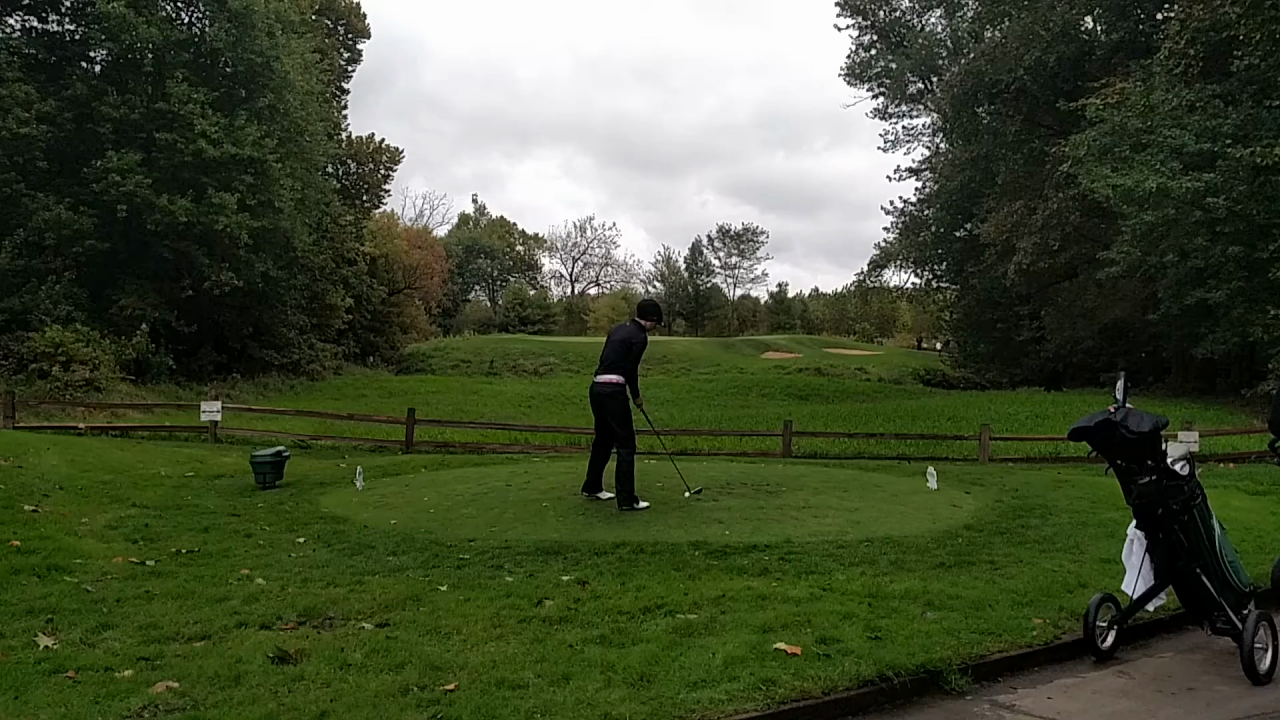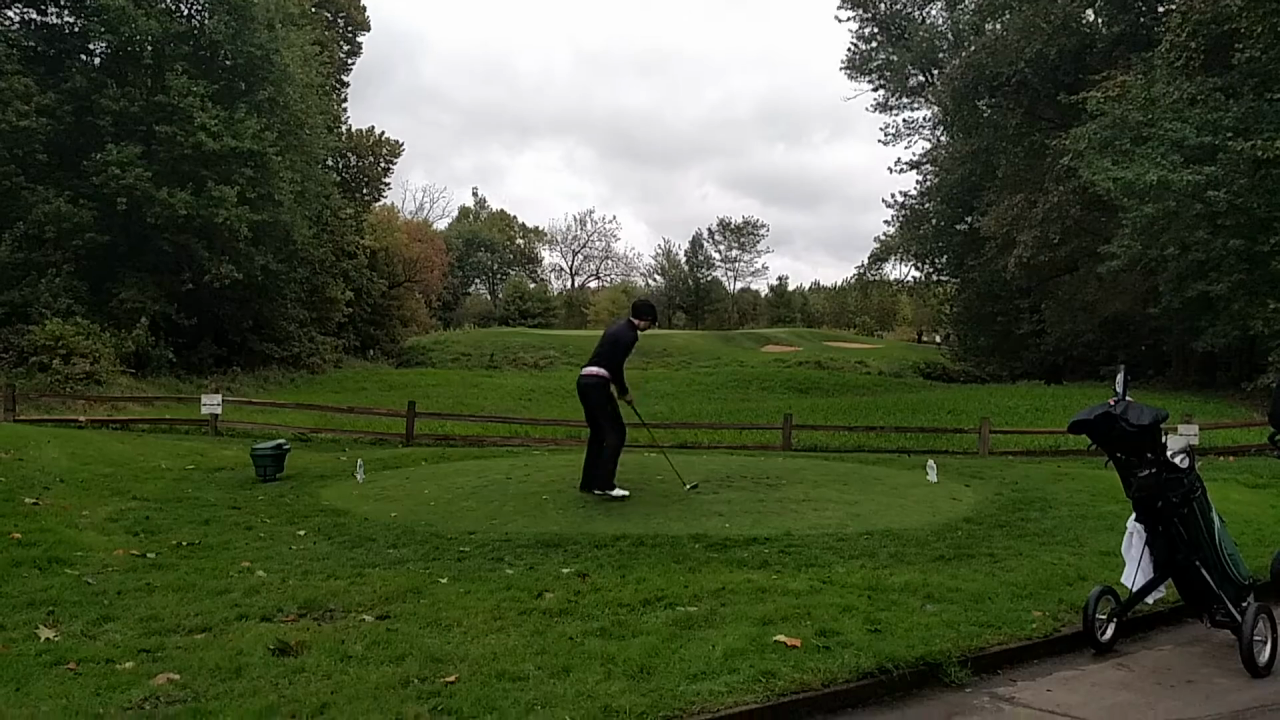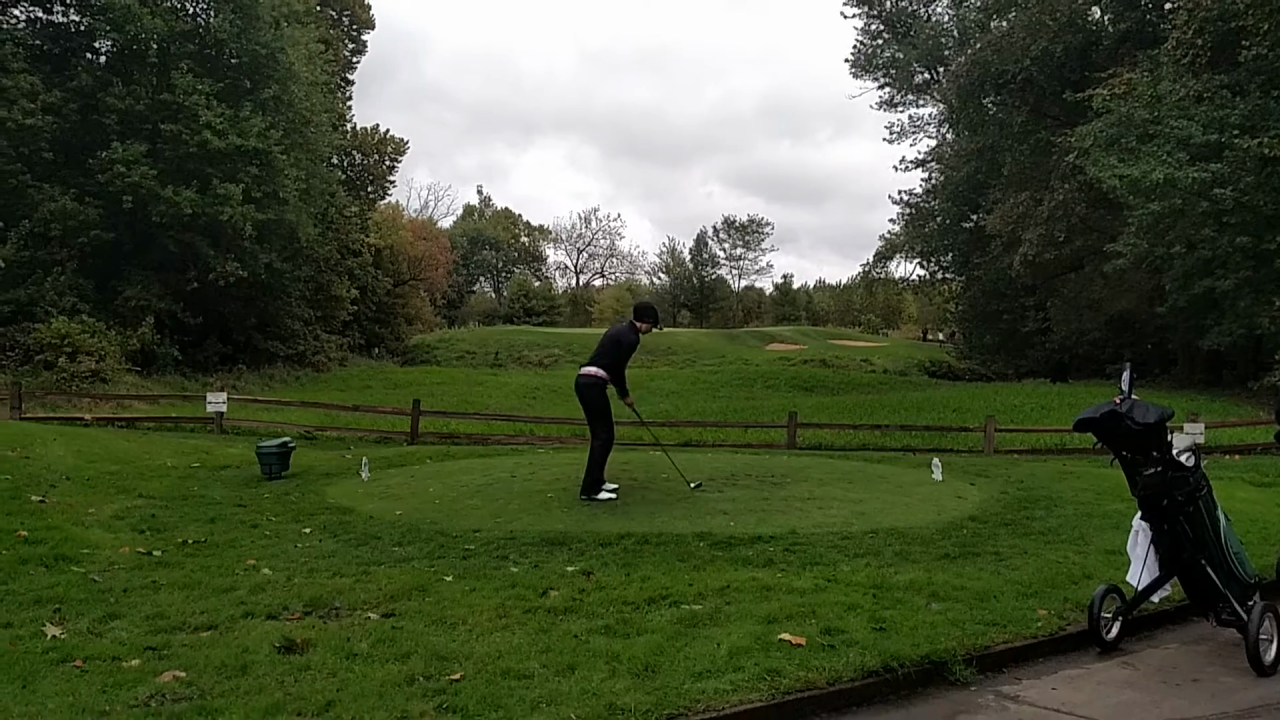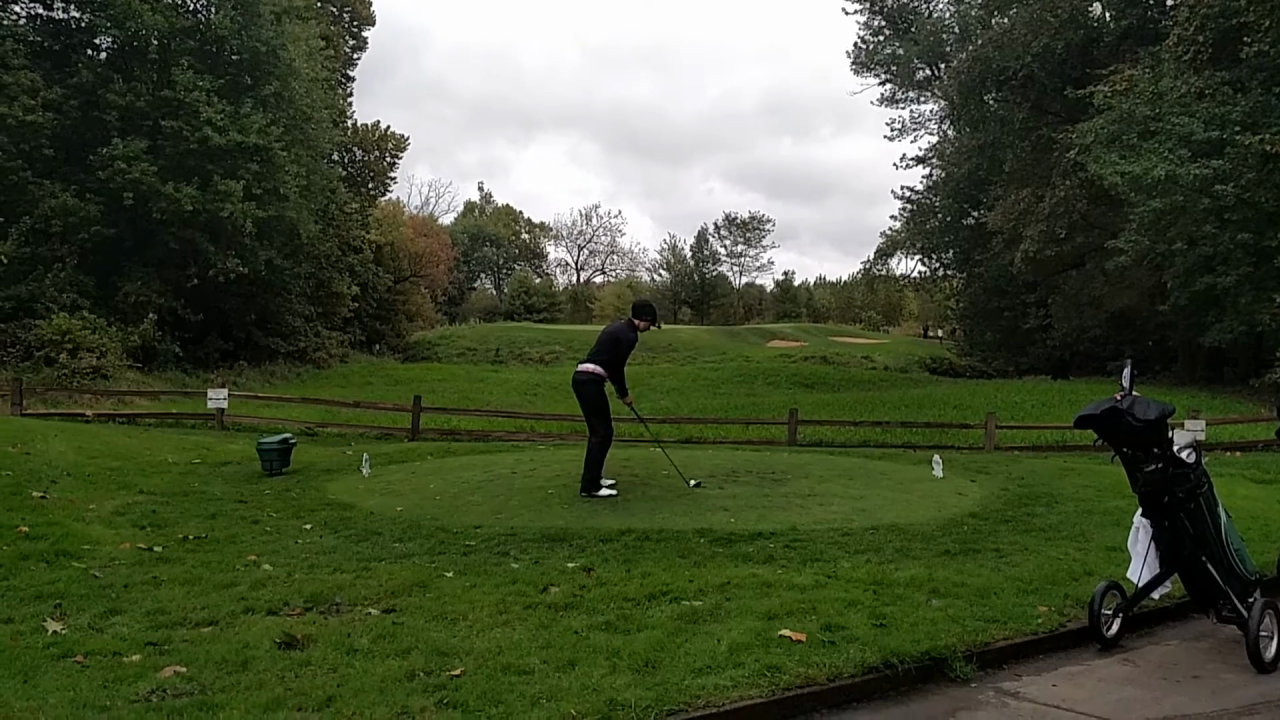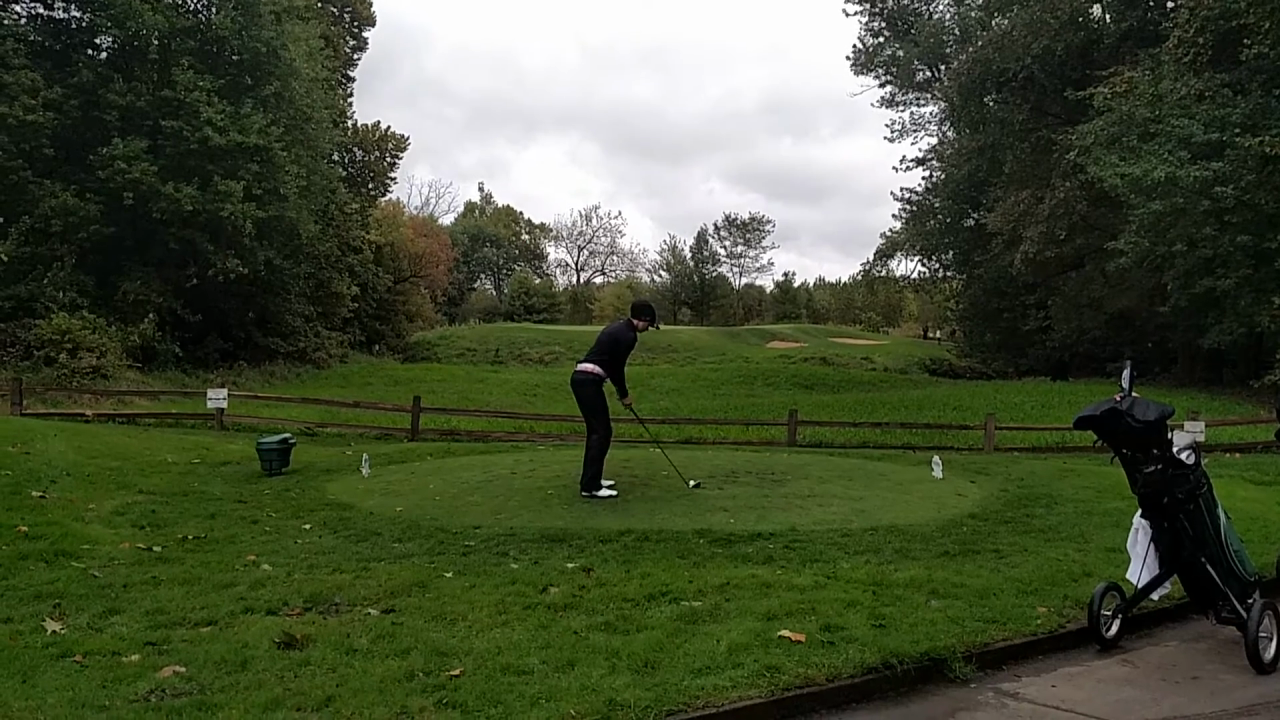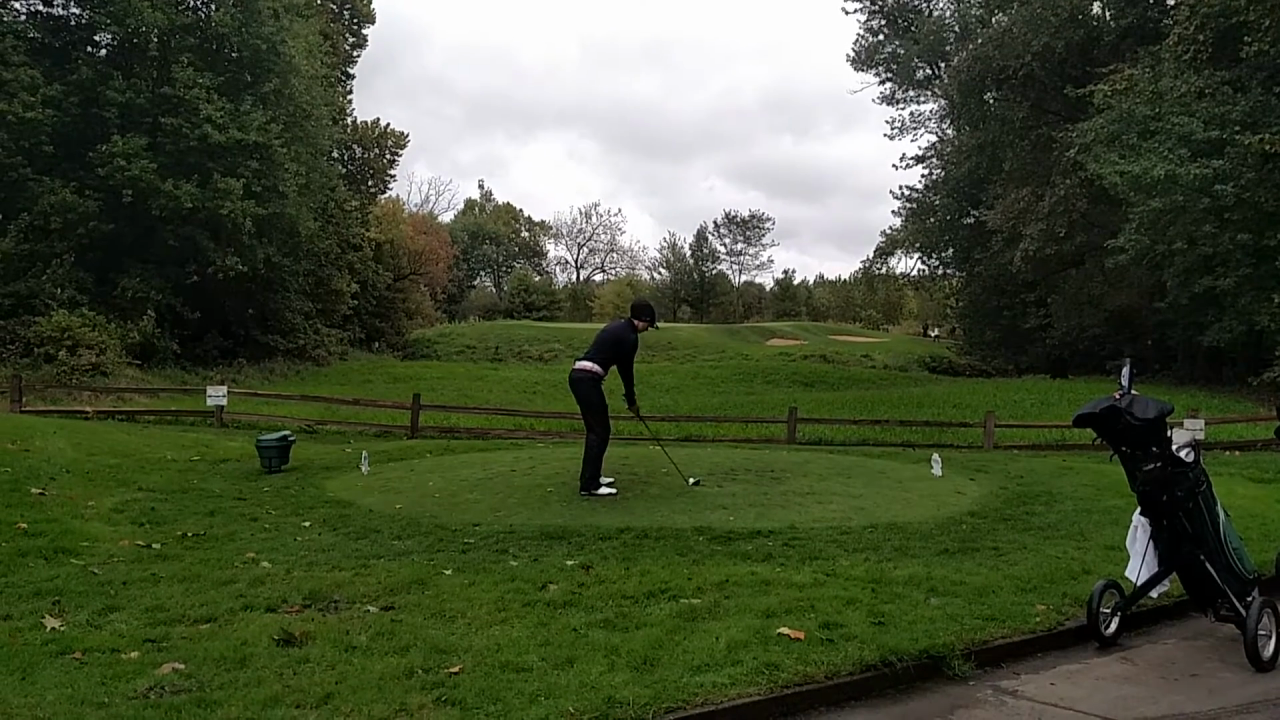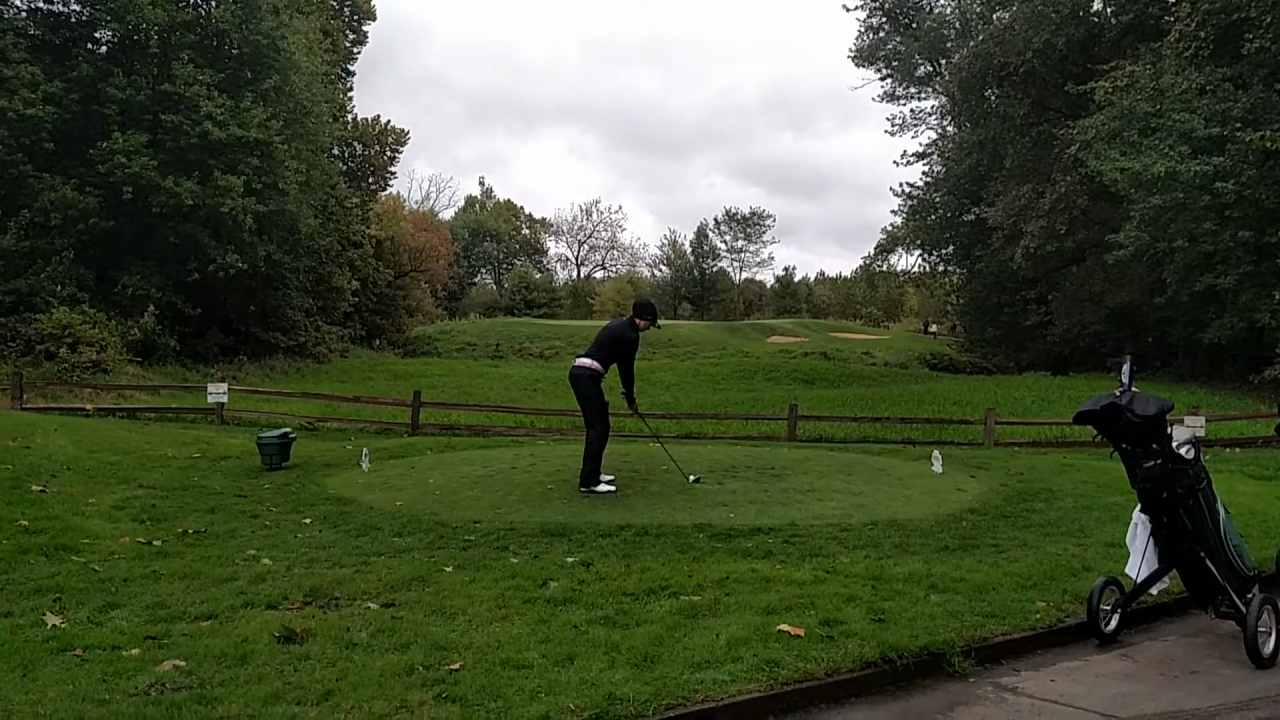
dt=0.3s
person 1, frame 1
left shoulder: (618, 329)
right shoulder: (639, 337)
right elbow: (630, 369)
right wrist: (636, 395)
left hip: (597, 387)
right hip: (612, 391)
left knee: (603, 439)
right knee: (626, 444)
left ankle: (592, 486)
right ankle: (627, 499)
person 1, frame 2
left shoulder: (619, 327)
right shoulder: (628, 335)
right elbow: (616, 366)
left wrist: (618, 388)
right wrist: (624, 391)
left hip: (586, 381)
right hip: (596, 383)
left knee: (598, 432)
right knee: (616, 431)
left ankle: (590, 482)
right ankle: (605, 484)
person 1, frame 3
left shoulder: (620, 329)
right shoulder: (630, 338)
right elbow: (618, 369)
left wrist: (620, 391)
right wrist: (625, 394)
left hip: (585, 380)
right hip: (593, 383)
left knee: (600, 433)
right knee: (604, 435)
left ankle: (596, 480)
right ankle: (590, 489)
person 1, frame 4
left shoulder: (618, 327)
right shoulder: (629, 335)
right elbow: (617, 367)
left wrist: (619, 390)
right wrist: (624, 393)
left hip: (582, 377)
right hip: (590, 380)
left knee: (599, 430)
right knee: (602, 432)
left ankle: (593, 477)
right ankle: (590, 486)
person 1, frame 5
left shoulder: (617, 327)
right shoulder: (628, 336)
right elbow: (617, 367)
left wrist: (621, 391)
right wrist: (624, 394)
left hip: (581, 377)
right hip: (589, 380)
left knee: (596, 430)
right knee: (602, 432)
left ankle: (590, 478)
right ankle: (590, 486)
person 1, frame 6
left shoulder: (618, 326)
right shoulder: (629, 337)
left elbow: (620, 366)
right elbow: (626, 369)
left wrist: (629, 395)
right wrist: (632, 400)
left hip: (579, 375)
right hip: (588, 378)
left knee: (596, 429)
right knee: (600, 431)
left ankle: (590, 476)
right ankle: (590, 485)
person 1, frame 7
left shoulder: (620, 324)
right shoulder: (630, 336)
left elbow: (621, 364)
right elbow: (627, 368)
left wrist: (628, 393)
right wrist: (630, 400)
left hip: (580, 372)
right hip: (587, 375)
left knee: (597, 425)
right knee: (599, 427)
left ankle: (592, 473)
right ankle: (589, 481)
